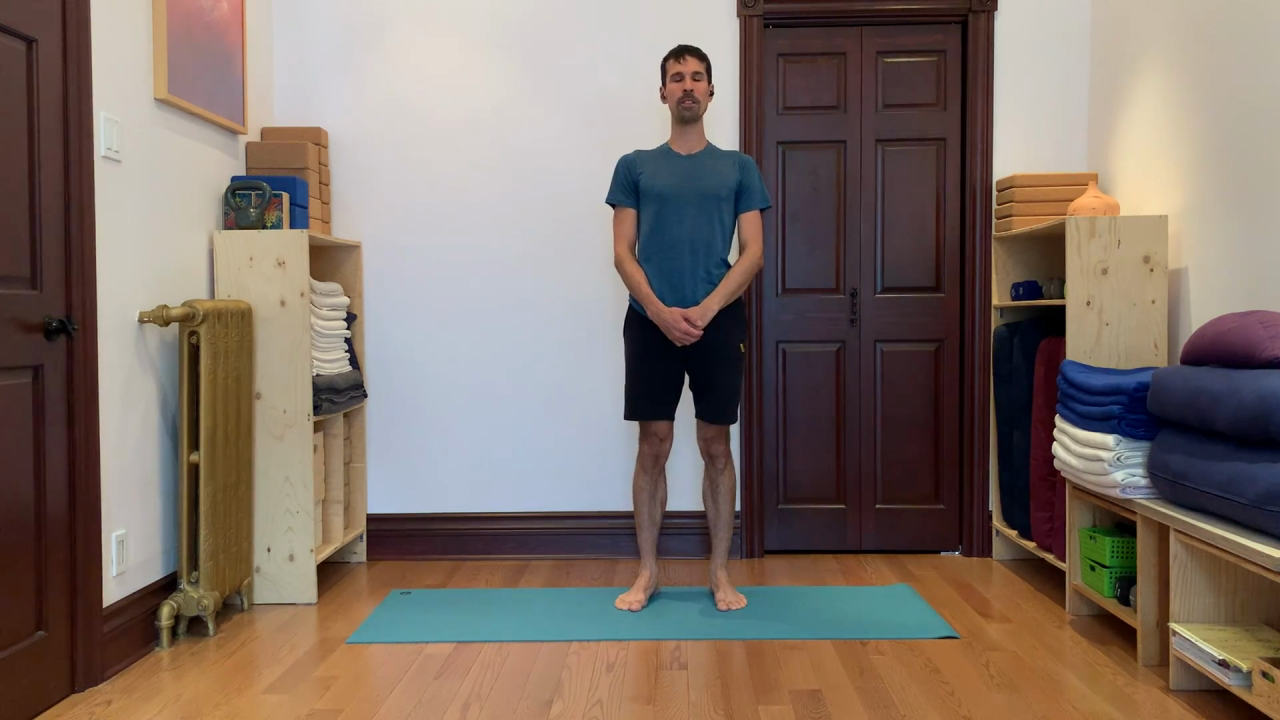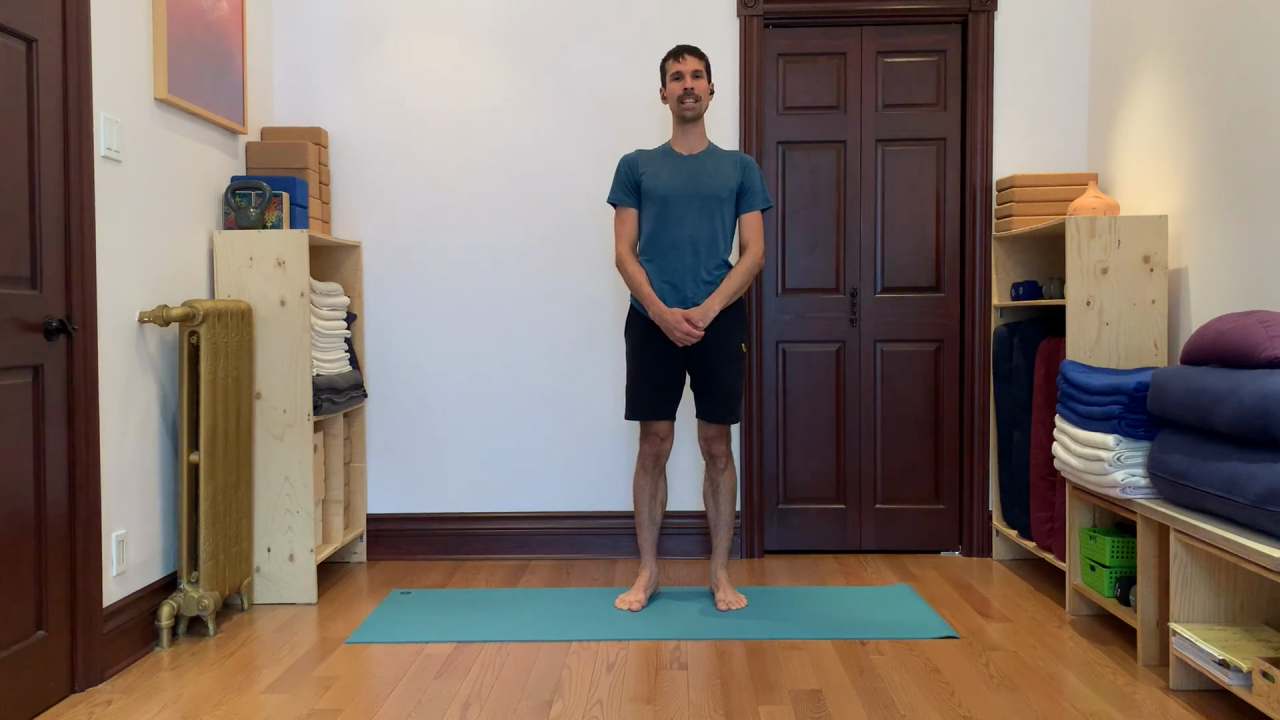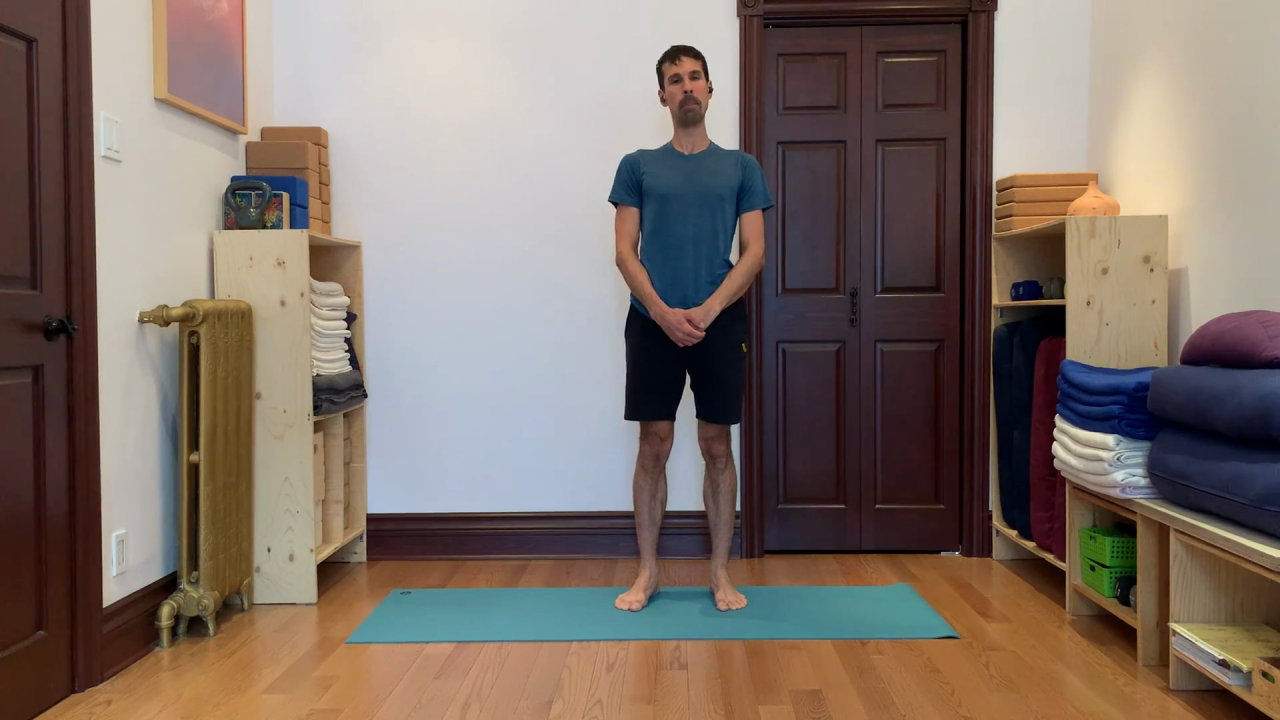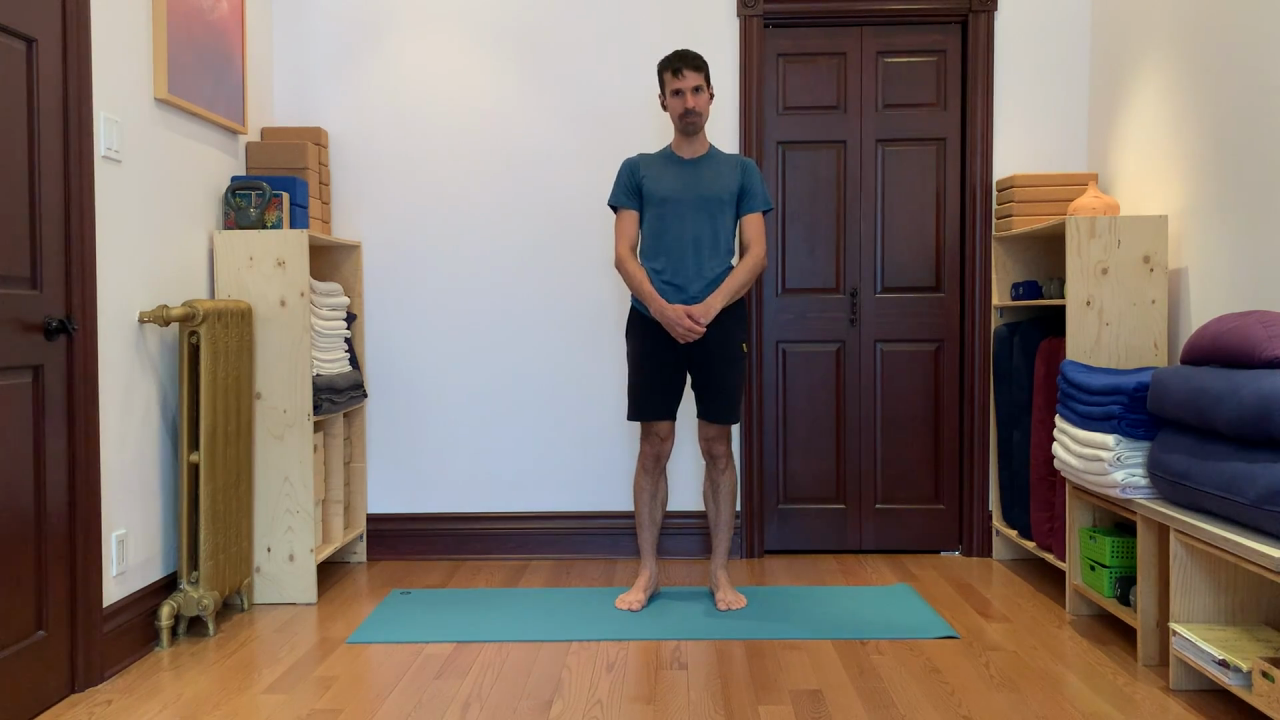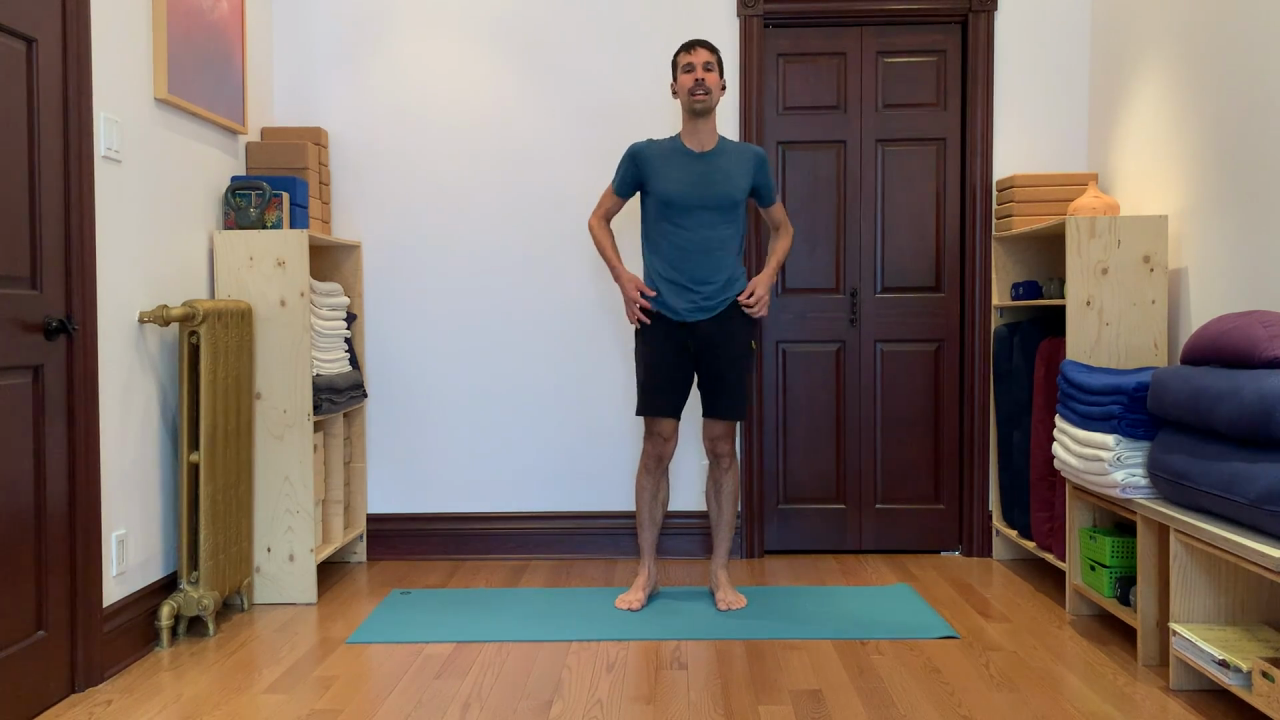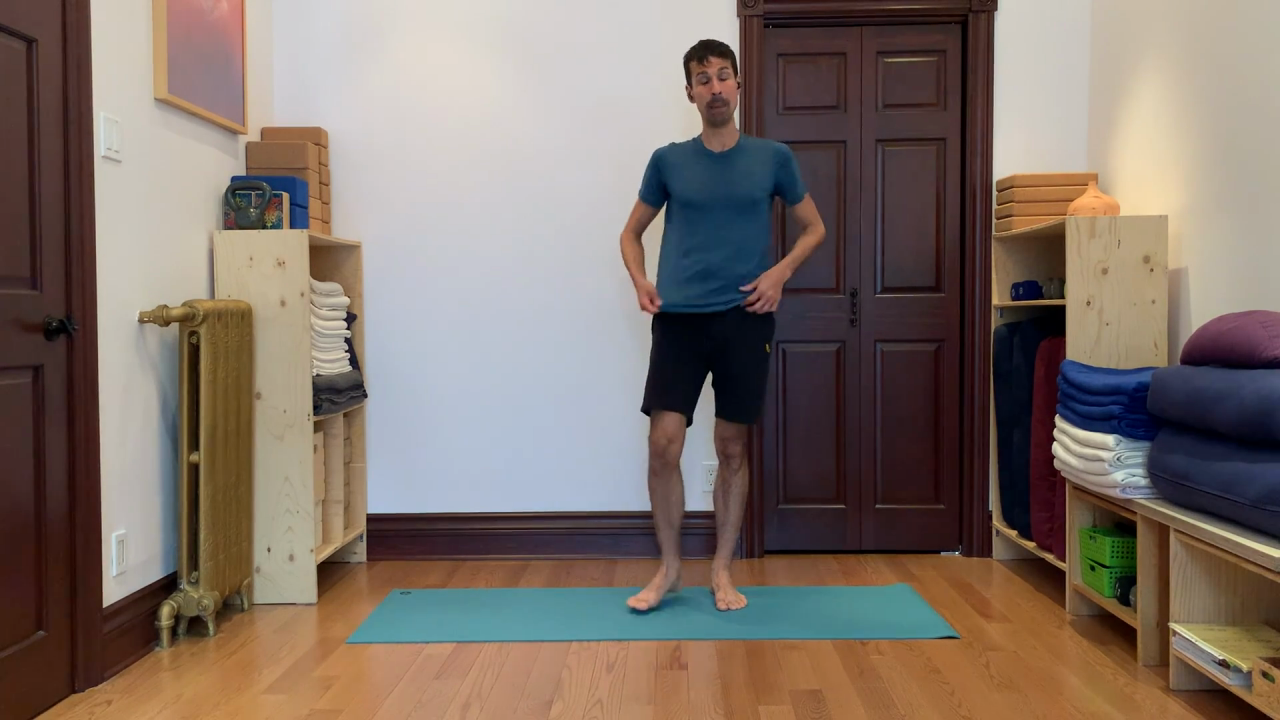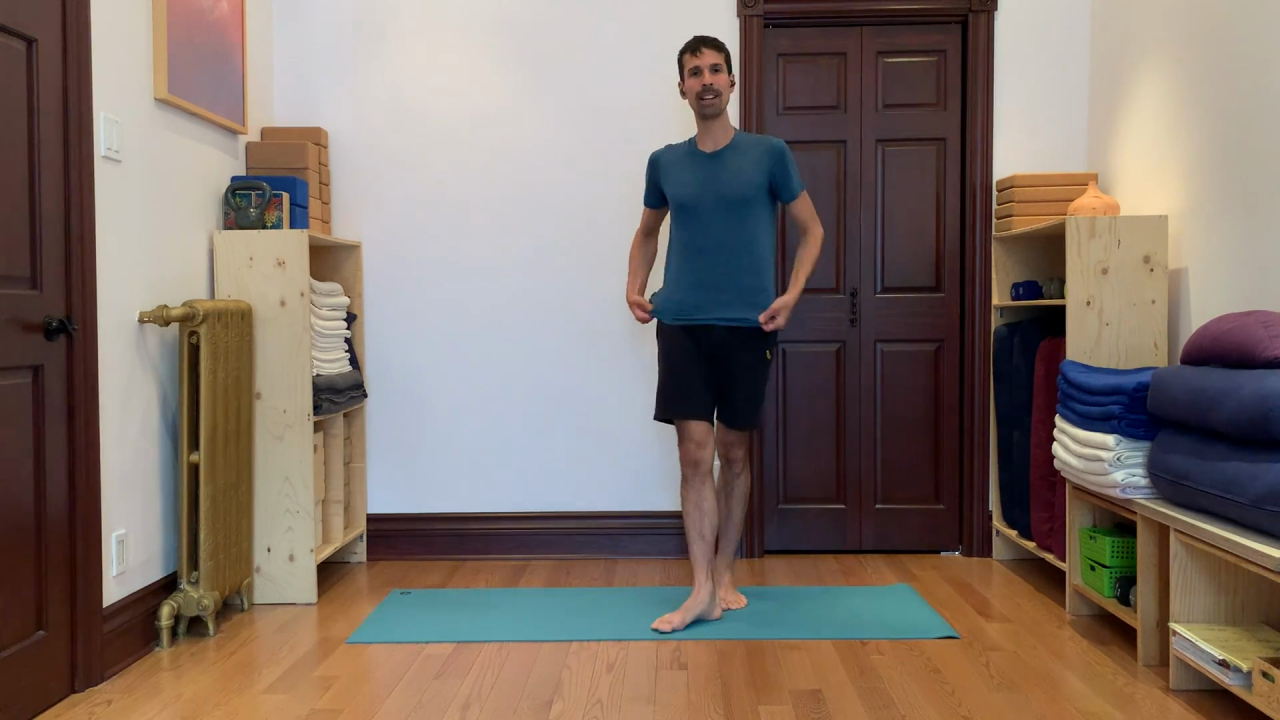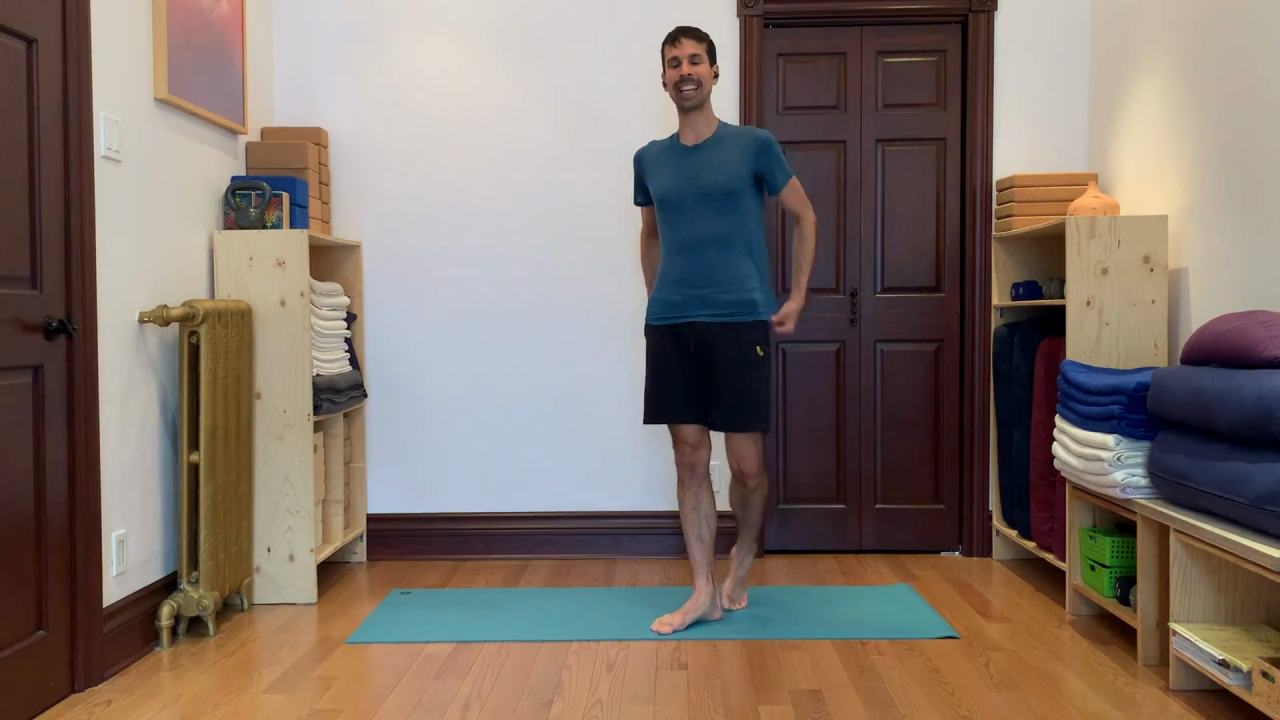
dt=0.4s
person 1, frame 1
left shoulder: (738, 168)
right shoulder: (635, 166)
left elbow: (753, 253)
right elbow: (624, 253)
left wrist: (705, 310)
right wrist: (660, 312)
left hip: (719, 322)
right hip: (651, 322)
left knee: (716, 447)
right knee: (653, 447)
left ankle: (720, 571)
right ankle: (647, 571)
person 1, frame 2
left shoulder: (739, 167)
right shoulder: (636, 166)
left elbow: (753, 253)
right elbow: (624, 253)
left wrist: (706, 311)
right wrist: (661, 312)
left hip: (719, 322)
right hip: (652, 322)
left knee: (717, 447)
right knee: (653, 446)
left ankle: (720, 571)
right ankle: (648, 570)
person 1, frame 3
left shoulder: (740, 167)
right shoulder: (637, 166)
left elbow: (754, 253)
right elbow: (625, 252)
left wrist: (707, 311)
right wrist: (663, 313)
left hip: (720, 322)
right hip: (652, 322)
left knee: (717, 447)
right knee: (653, 447)
left ankle: (720, 572)
right ankle: (647, 571)
person 1, frame 4
left shoulder: (740, 170)
right shoulder: (638, 170)
left elbow: (755, 253)
right elbow: (625, 256)
left wrist: (713, 302)
right wrist: (661, 306)
left hip: (720, 322)
right hip: (655, 321)
left knee: (717, 446)
right knee: (654, 445)
left ankle: (720, 571)
right ankle: (648, 570)
person 1, frame 5
left shoulder: (751, 160)
right shoulder: (645, 156)
left elbow: (782, 228)
right elbow: (598, 220)
left wrist: (766, 277)
right wrist: (623, 277)
left hip: (728, 319)
right hip: (663, 320)
left knee: (722, 446)
right knee: (658, 445)
left ankle: (720, 571)
right ankle: (646, 570)
person 1, frame 6
left shoulder: (773, 157)
right shoulder: (667, 160)
left elbow: (813, 227)
right elbow: (632, 231)
left wrist: (780, 272)
right wrist: (639, 281)
left hip: (745, 320)
right hip: (679, 319)
left knee: (733, 448)
right knee: (664, 444)
left ankle: (721, 570)
right ankle: (668, 566)
person 1, frame 7
left shoulder: (768, 153)
right shoulder: (664, 162)
left elbow: (810, 228)
right elbow: (647, 232)
left wrist: (792, 294)
right wrist: (635, 287)
left hip: (747, 325)
right hip: (681, 324)
left knee: (733, 452)
right knee: (694, 454)
left ankle: (725, 571)
right ankle: (702, 590)
person 1, frame 8
left shoulder: (754, 145)
right shoulder: (649, 159)
left elbow: (804, 217)
left wrist: (797, 297)
left hip: (740, 323)
right hip: (671, 326)
left knee: (746, 460)
right knee: (690, 459)
left ankle: (744, 548)
right ankle: (703, 591)
